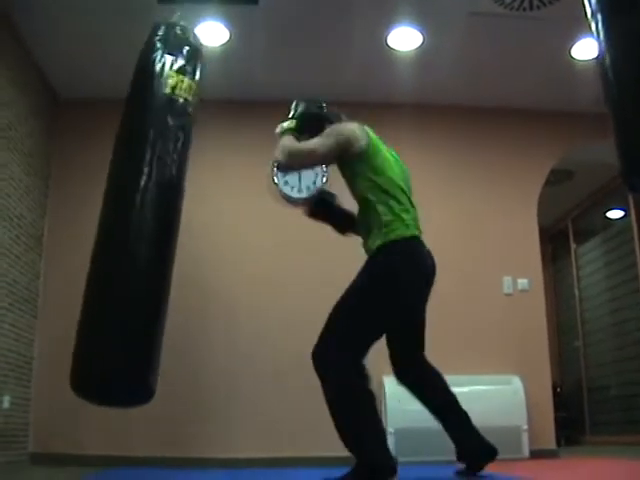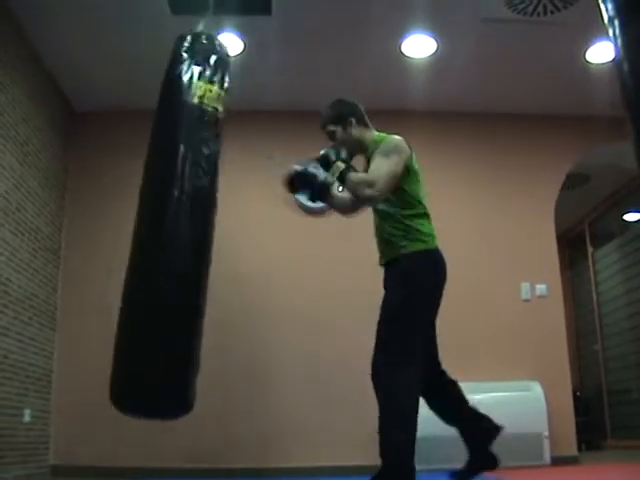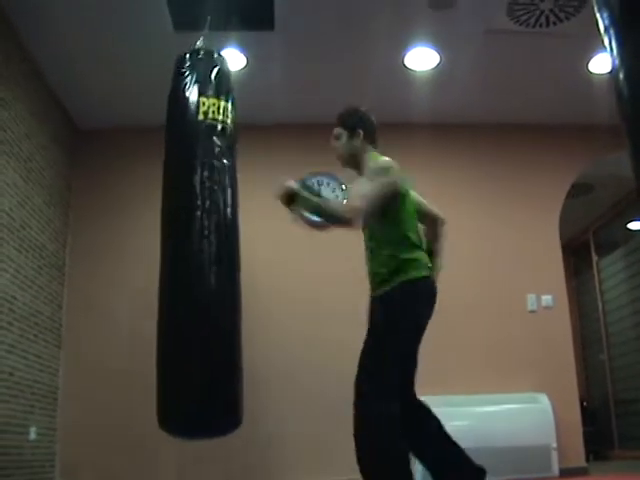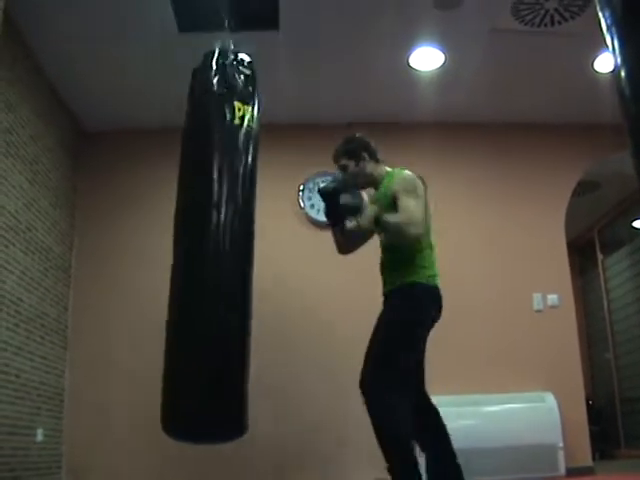
dt=0.5s
person 1, frame 1
left shoulder: (348, 133)
right shoulder: (383, 155)
left elbow: (286, 158)
left wrist: (287, 129)
right wrist: (333, 211)
left hip: (394, 261)
right hip: (414, 260)
left knee: (333, 356)
right knee: (410, 365)
right ankle: (473, 447)
person 1, frame 2
left shoulder: (392, 146)
right shoulder: (368, 159)
left elbow: (371, 190)
right elbow: (350, 205)
left wrist: (340, 170)
right wrist: (323, 189)
left hip: (416, 265)
right hip: (407, 268)
left knee: (391, 367)
right knee: (421, 365)
right ankle: (479, 440)
person 1, frame 3
left shoulder: (380, 169)
right shoulder: (376, 174)
left elbow: (349, 214)
right elbow: (435, 220)
left wrist: (302, 195)
right wrist: (426, 265)
left hip: (408, 293)
right hip: (389, 296)
left knee: (374, 392)
right knee: (396, 394)
person 1, frame 4
left shoulder: (404, 180)
right shoulder: (375, 198)
left elbow: (413, 232)
right elbow: (345, 246)
left wrist: (373, 214)
right wrist: (337, 216)
left hip: (414, 296)
right hip: (401, 297)
left knee: (377, 386)
right knee: (408, 392)
